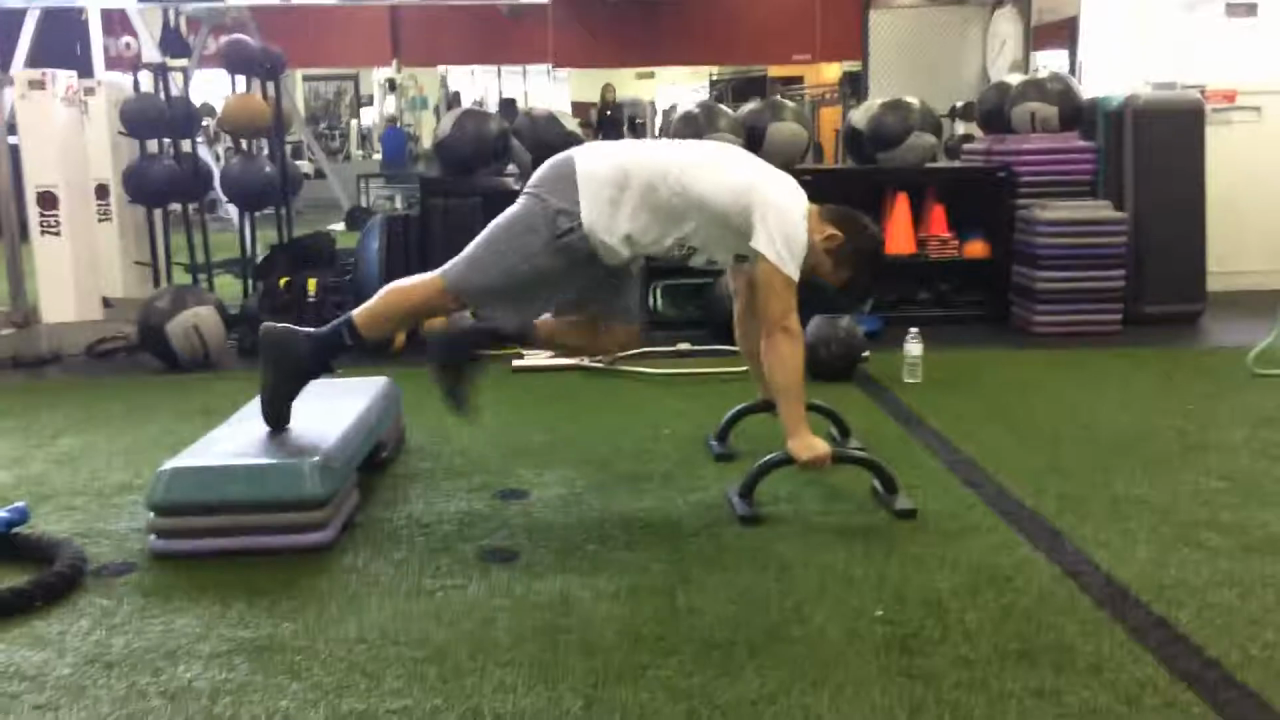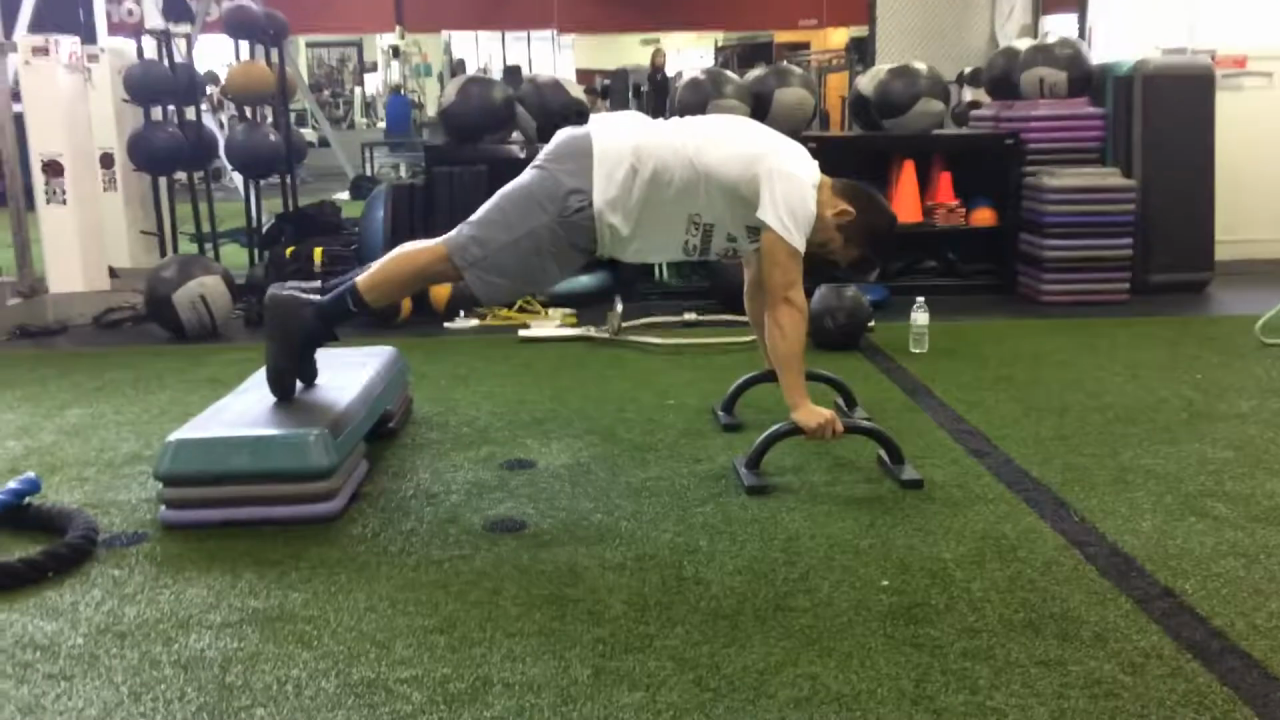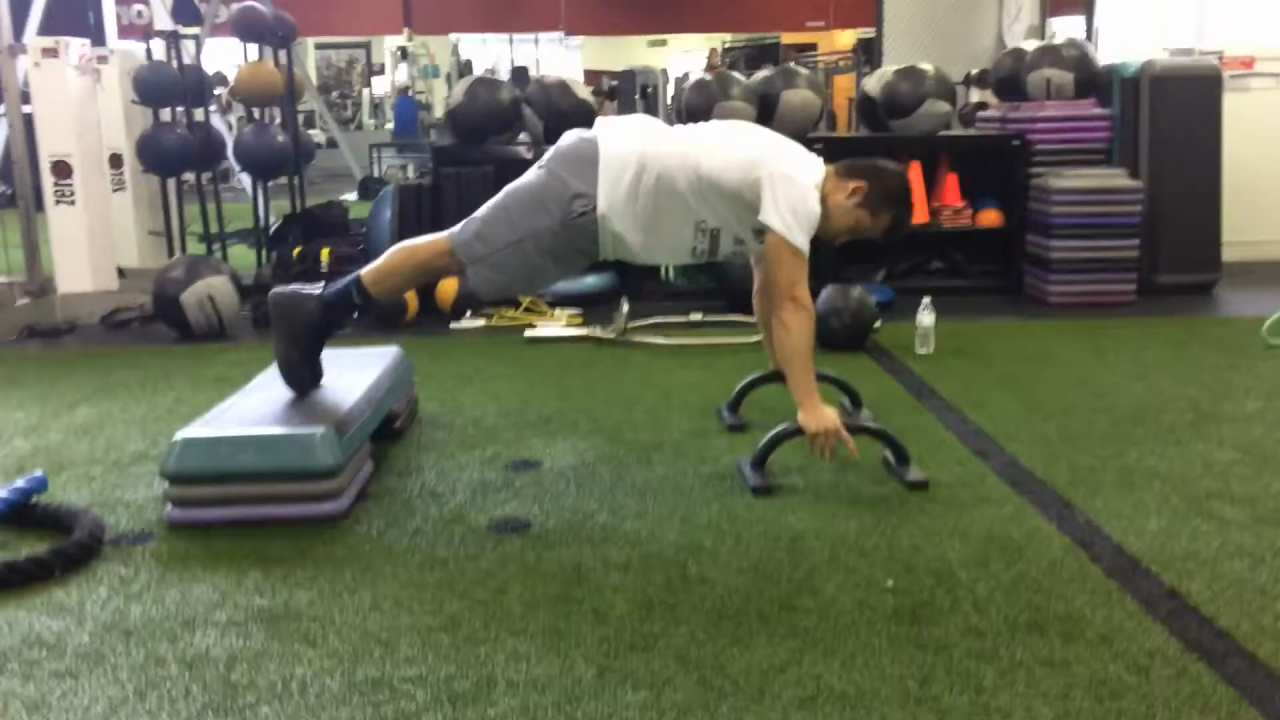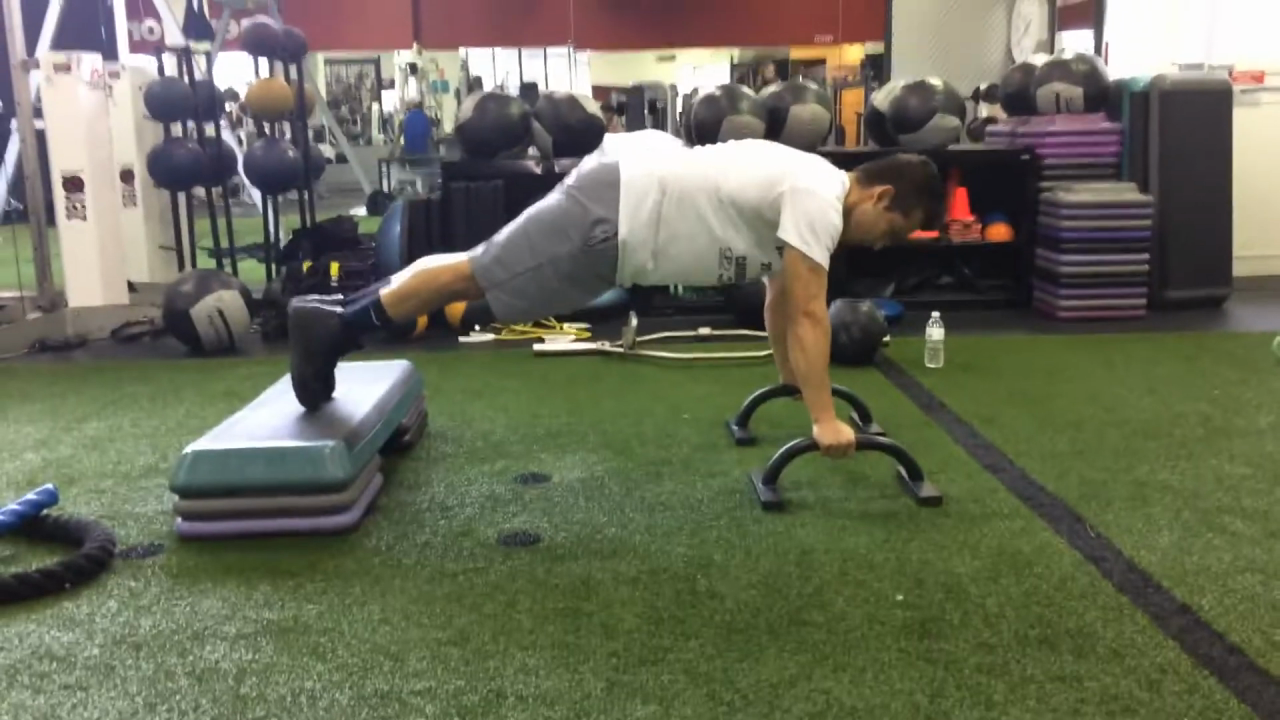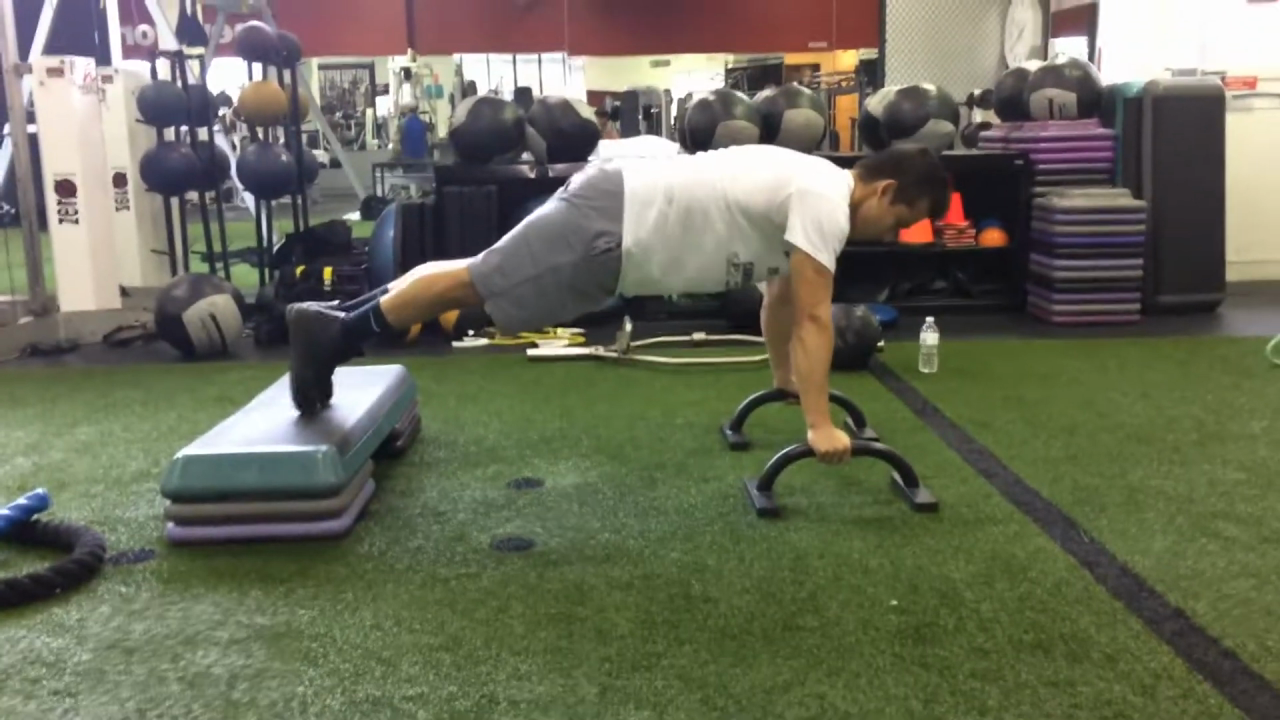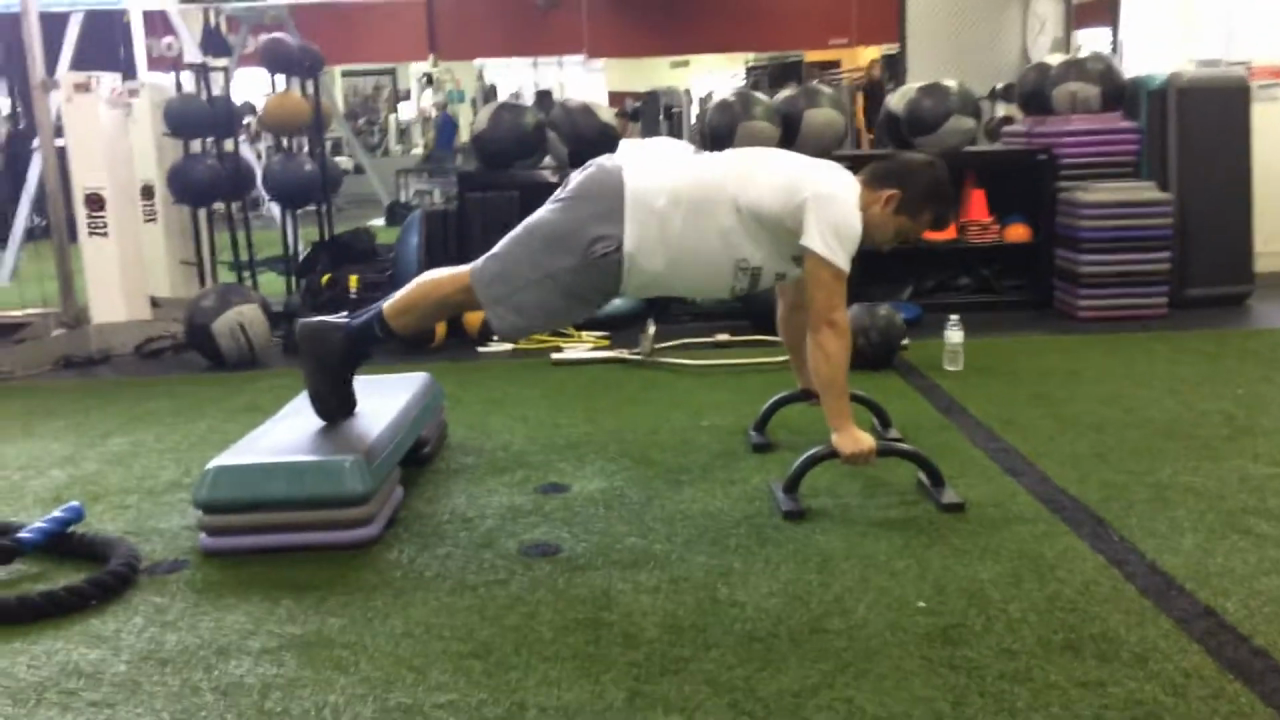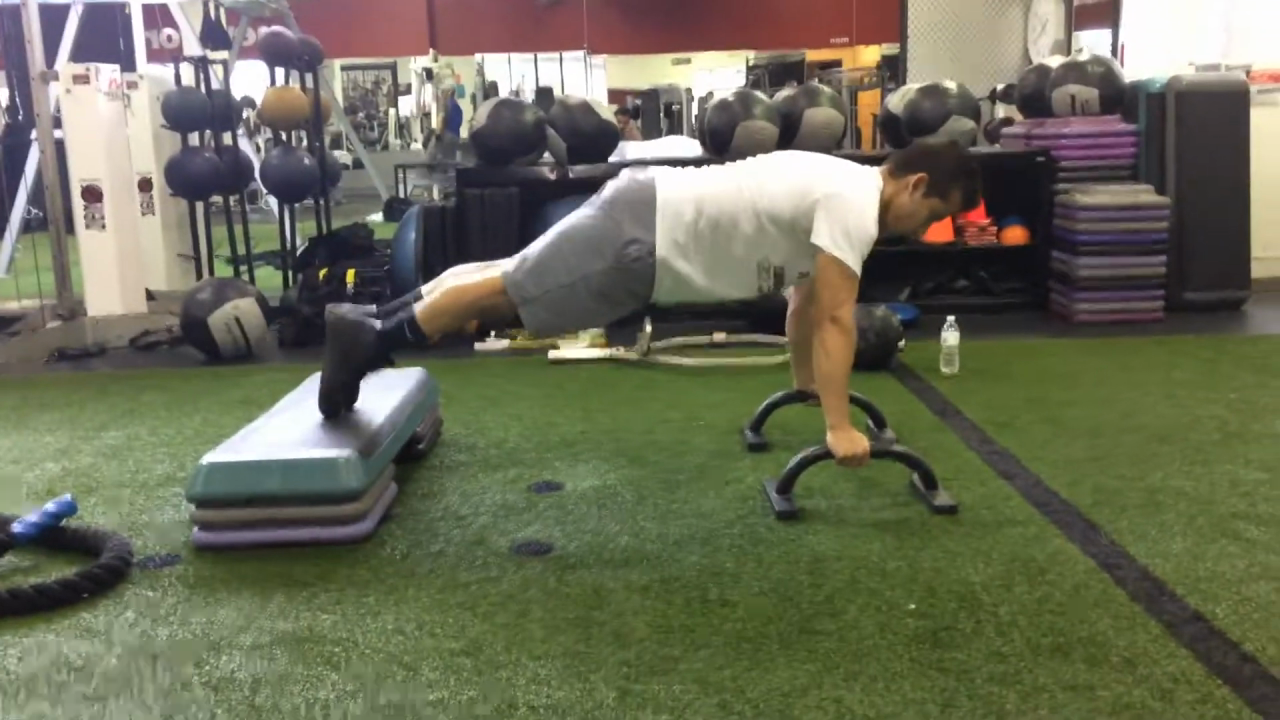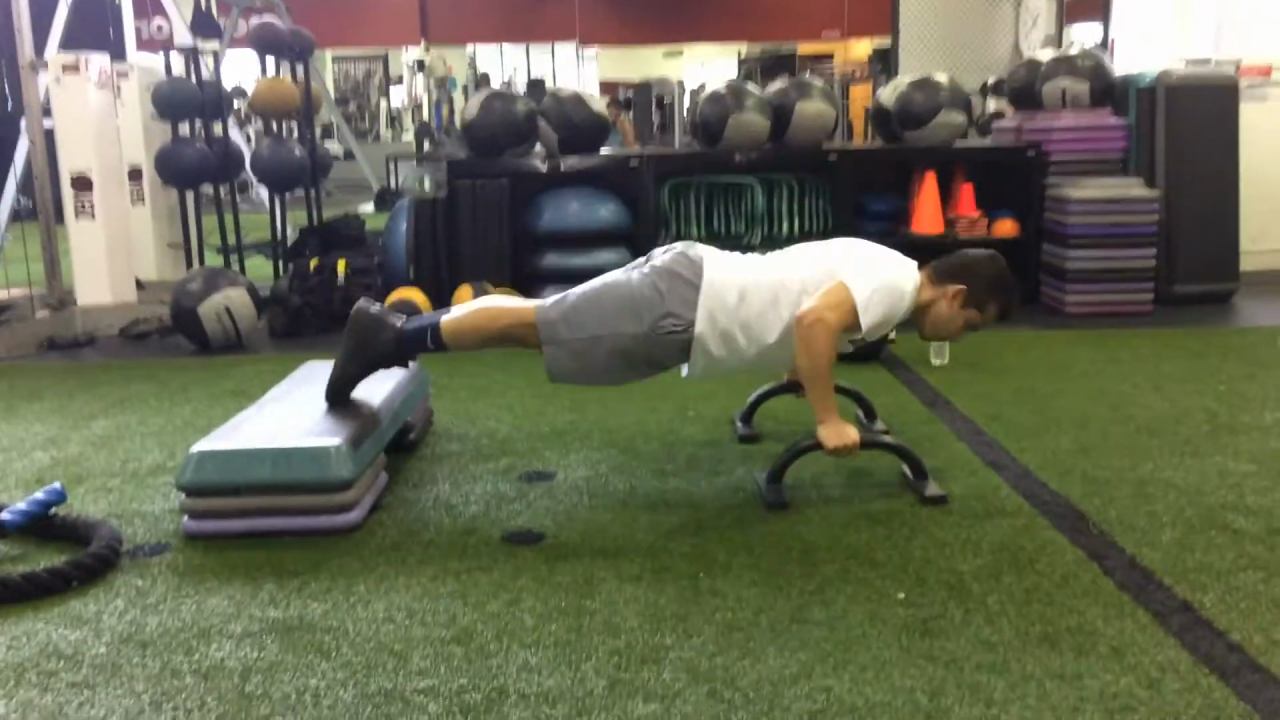
dt=0.5s
person 1, frame 1
left shoulder: (766, 209)
right shoulder: (785, 217)
left elbow: (748, 307)
right elbow: (782, 328)
left wrist: (769, 395)
right wrist: (798, 433)
left hip: (600, 207)
right hip: (580, 205)
left knee: (614, 332)
right knee: (452, 288)
left ankle: (468, 344)
right ankle: (304, 349)
person 1, frame 2
left shoulder: (778, 180)
right shoulder: (796, 191)
left elbow: (758, 283)
right elbow: (785, 299)
left wrist: (776, 366)
right wrist: (801, 403)
left hip: (600, 171)
right hip: (591, 182)
left knee: (457, 252)
right knee: (453, 257)
left ankle: (315, 304)
right ankle: (308, 315)
person 1, frame 3
left shoulder: (784, 182)
right shoulder: (798, 187)
left elbow: (768, 285)
right elbow: (792, 299)
left wrist: (782, 365)
right wrist: (810, 403)
left hip: (604, 178)
right hip: (593, 188)
left knee: (461, 249)
right knee: (456, 253)
left ankle: (323, 301)
right ankle: (315, 309)
person 1, frame 4
left shoulder: (809, 191)
right shoulder: (820, 203)
left elbow: (781, 296)
right elbow: (808, 314)
left wrist: (790, 376)
right wrist: (824, 418)
left hip: (619, 202)
right hip: (610, 214)
left knee: (478, 269)
right knee: (472, 277)
left ankle: (340, 312)
right ankle: (331, 327)
person 1, frame 5
left shoulder: (812, 191)
right shoulder: (826, 202)
left elbow: (780, 298)
right elbow: (813, 317)
left wrist: (785, 379)
right wrist: (820, 424)
left hip: (619, 209)
right hip: (611, 226)
left knee: (475, 278)
right knee: (474, 284)
left ankle: (338, 317)
right ankle: (334, 333)
person 1, frame 6
left shoulder: (819, 195)
right shoulder: (841, 207)
left elbow: (794, 305)
right elbow: (829, 321)
left wrist: (808, 384)
right wrist: (842, 426)
left hip: (622, 204)
right hip: (612, 223)
left knee: (480, 283)
right knee: (475, 285)
left ankle: (349, 333)
right ankle: (341, 339)
person 1, frame 7
left shoulder: (844, 191)
right shoulder: (855, 203)
left elbow: (807, 300)
right elbow: (835, 319)
left wrist: (805, 382)
right wrist: (840, 427)
left hip: (647, 217)
right hip: (643, 233)
left knee: (507, 280)
right knee: (506, 292)
left ankle: (376, 321)
right ankle: (369, 339)
person 1, frame 8
left shoulder: (883, 271)
right shoulder: (894, 288)
right elbow: (815, 321)
left wrist: (799, 375)
right wrist: (827, 418)
left hip: (691, 280)
right hip: (684, 306)
left knee: (537, 318)
right knee: (533, 322)
left ankle: (396, 326)
right ankle: (389, 335)
